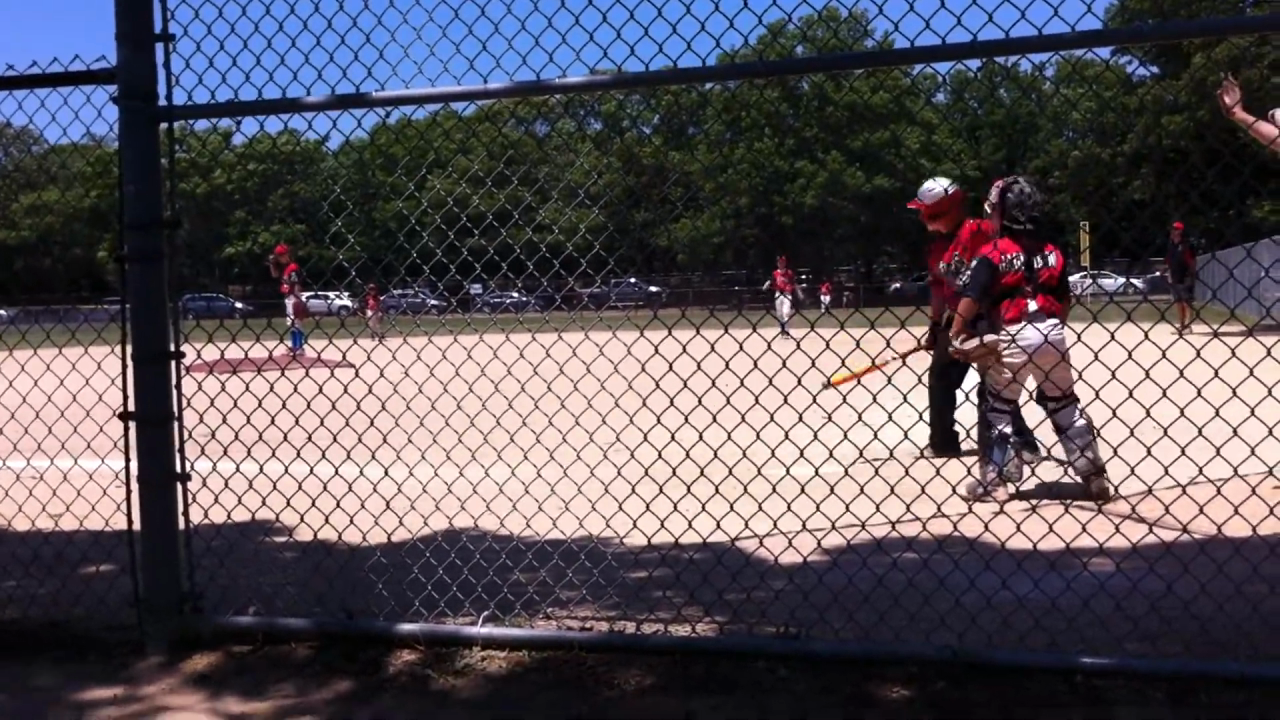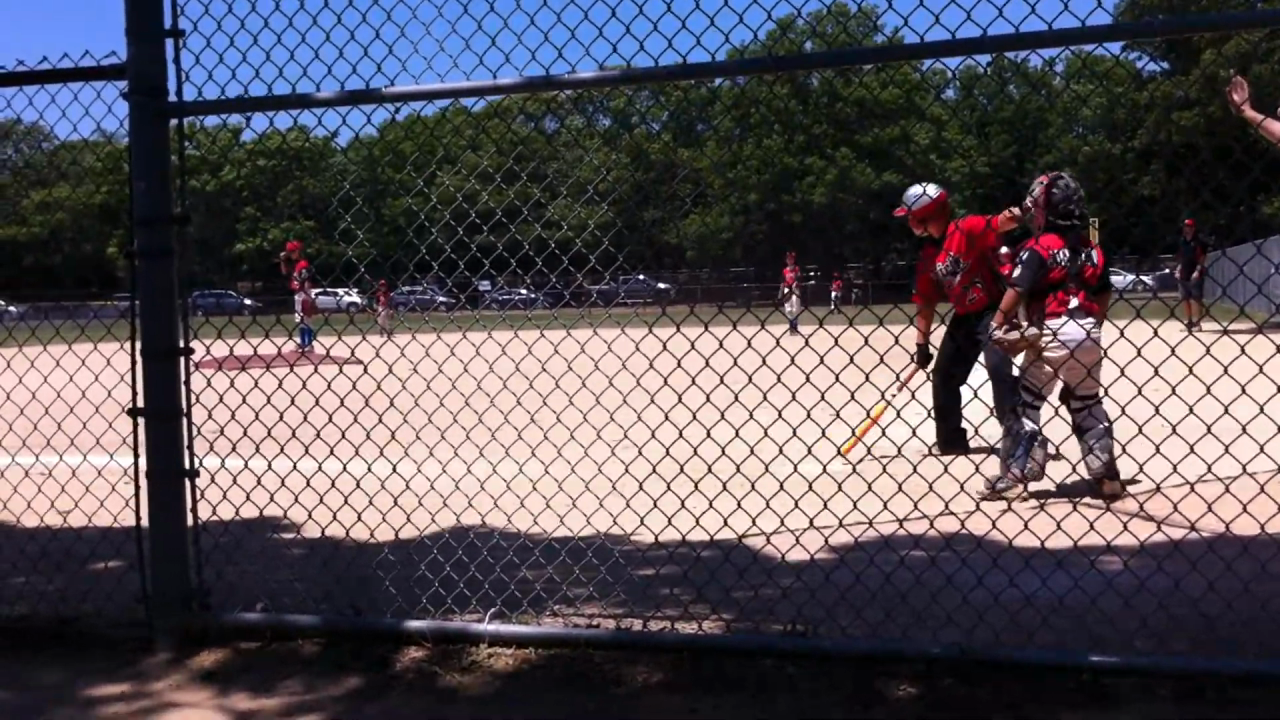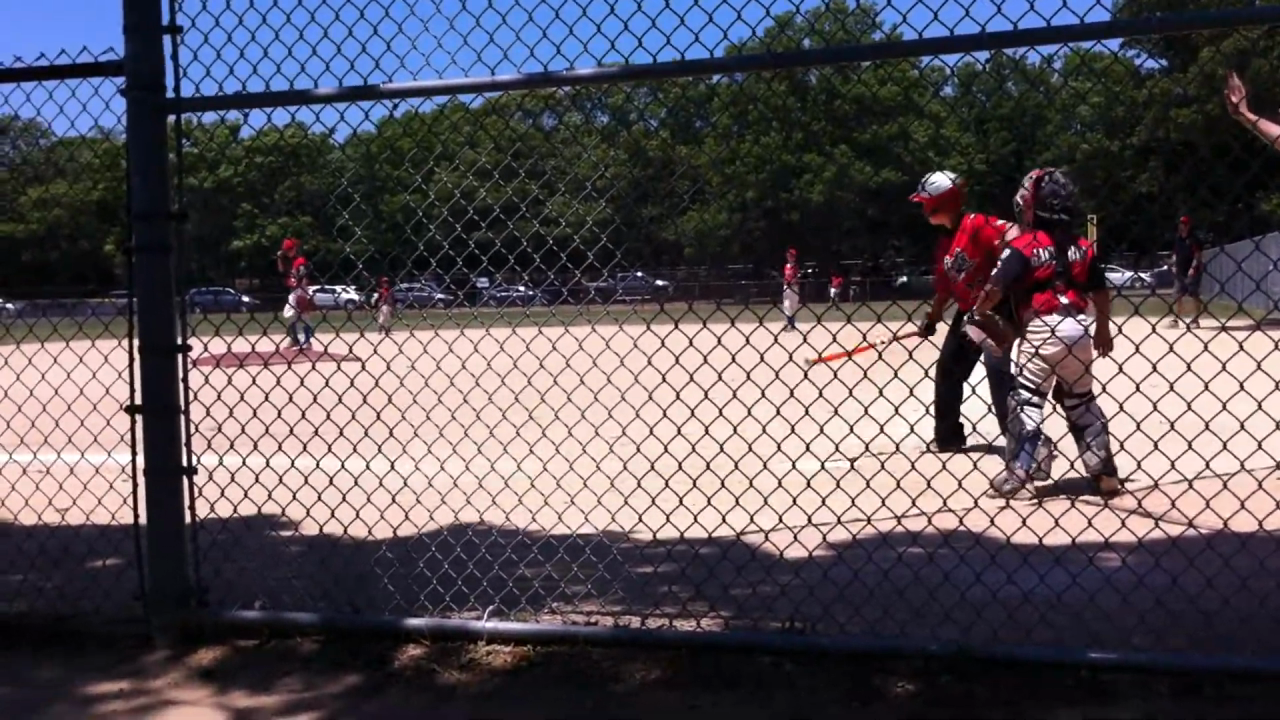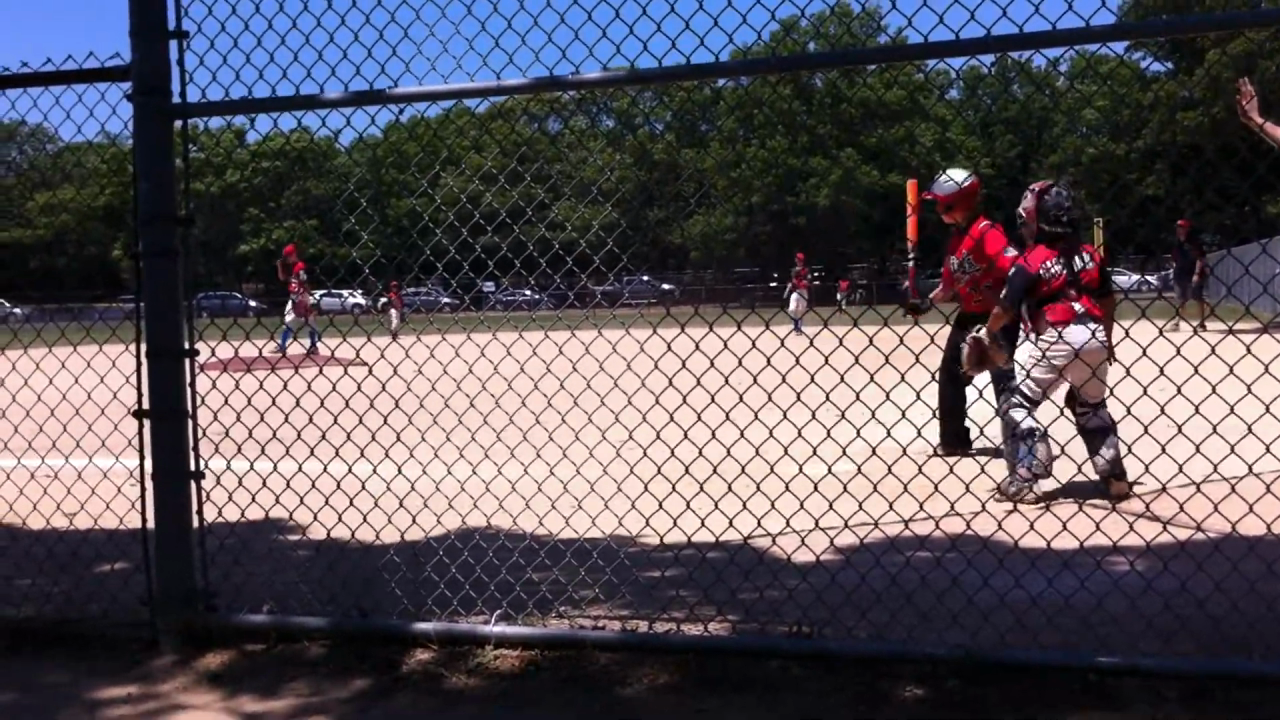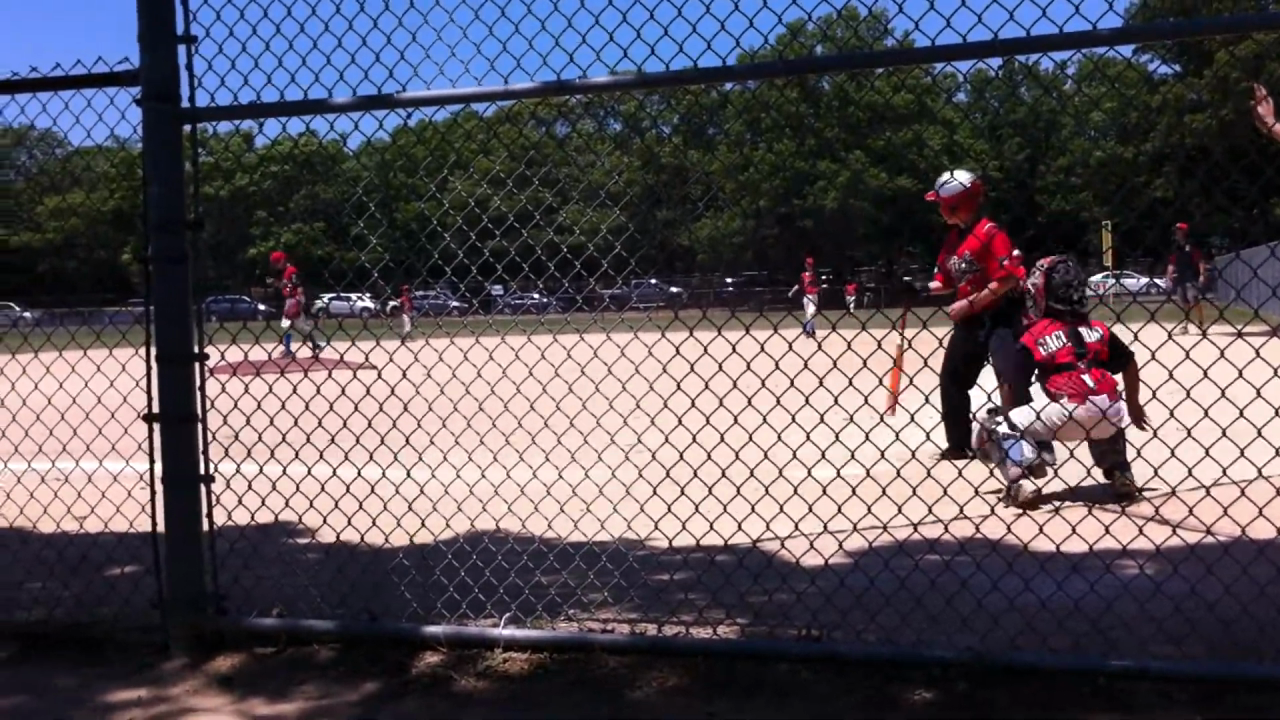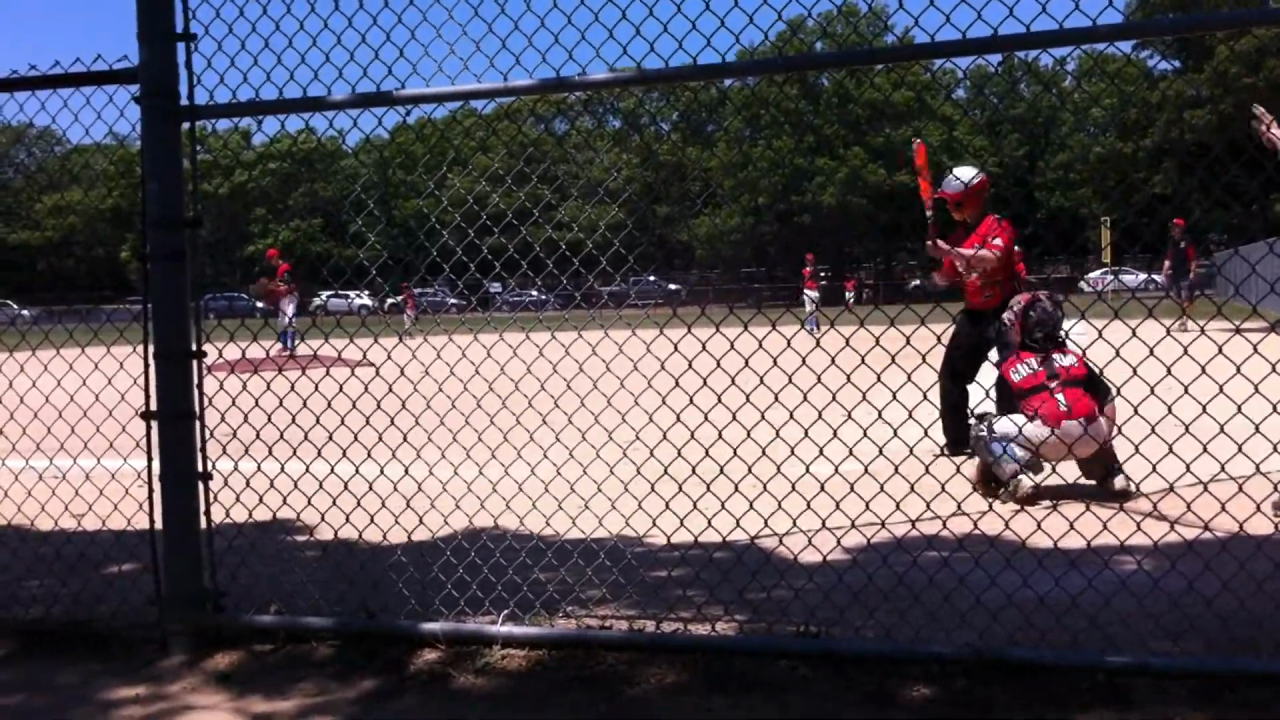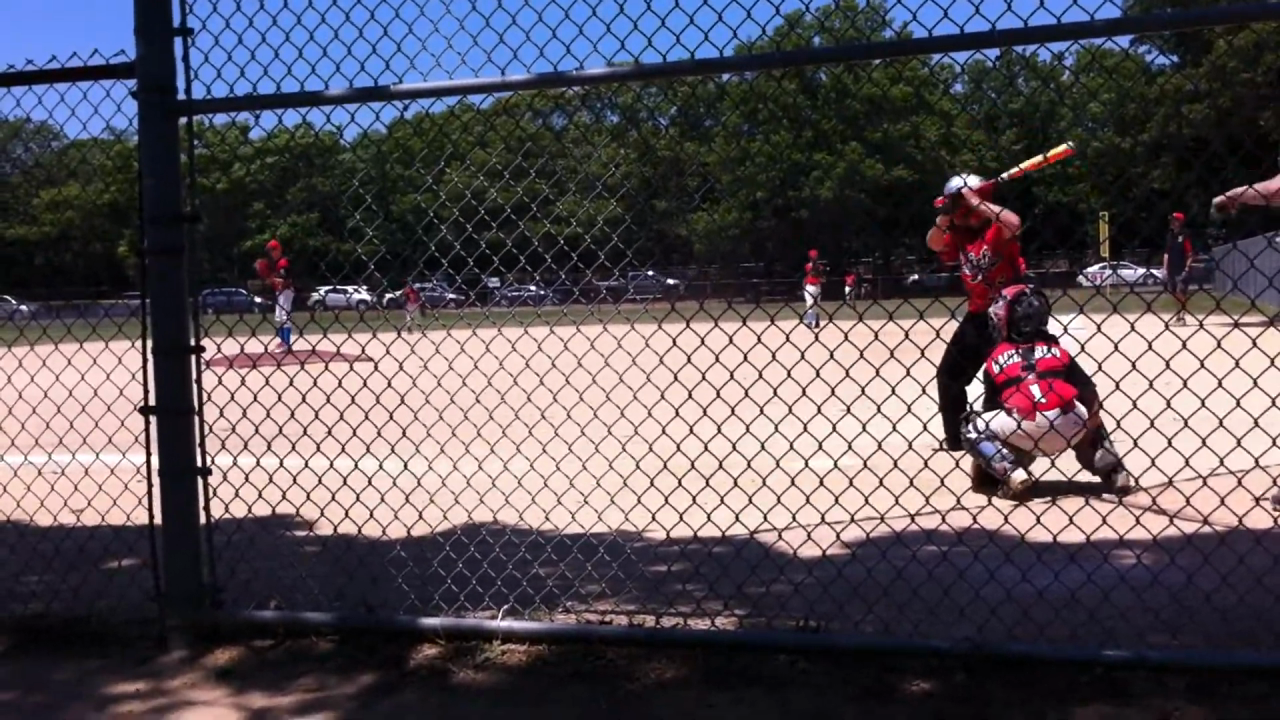
dt=0.3s
person 1, frame 1
left shoulder: (992, 253)
right shoulder: (1052, 253)
left elbow: (971, 299)
right elbow: (1064, 300)
left wrist: (956, 334)
left hip: (1012, 339)
right hip: (1052, 335)
left knee: (998, 410)
right knee: (1066, 407)
left ankle: (993, 481)
right ankle: (1094, 477)
person 1, frame 2
left shoulder: (1038, 248)
right shoulder: (1092, 249)
left elbow: (1018, 290)
right elbow: (1103, 295)
left wrist: (998, 324)
left hip: (1050, 335)
right hip: (1086, 333)
left knee: (1026, 405)
right knee: (1088, 405)
left ankle: (1012, 478)
right ankle: (1107, 477)
person 1, frame 3
left shoulder: (1024, 246)
right shoulder: (1083, 246)
left elbow: (996, 287)
right elbow: (1100, 292)
left wrist: (978, 311)
right wrist: (1103, 328)
left hip: (1041, 332)
right hip: (1079, 329)
left knee: (1026, 403)
right knee: (1082, 402)
left ankle: (1019, 475)
right ankle: (1105, 474)
person 1, frame 4
left shoulder: (1030, 261)
right shoulder: (1090, 254)
left elbow: (1007, 308)
right elbow: (1108, 300)
left wrist: (989, 332)
right wrist: (1106, 338)
left hip: (1054, 340)
right hip: (1093, 337)
left knee: (1018, 405)
right knee: (1092, 408)
left ankle: (1023, 480)
right ankle: (1114, 477)
person 1, frame 5
left shoulder: (1034, 336)
right shoulder: (1098, 329)
left elbow: (1016, 385)
right elbow: (1130, 364)
left wrist: (990, 428)
right wrist: (1133, 404)
left hip: (1071, 411)
right hip: (1109, 409)
left knee: (998, 424)
left ankle: (1020, 483)
right ankle: (1121, 476)
person 1, frame 6
left shoulder: (1011, 366)
right shoulder: (1074, 358)
left elbow: (1005, 416)
right elbow: (1107, 400)
left wrist: (988, 460)
right wrist: (1104, 440)
left hip: (1050, 436)
right hip: (1090, 435)
left knee: (983, 430)
left ankle: (1017, 479)
right ankle: (1113, 477)
person 1, frame 7
left shoulder: (995, 359)
right shoulder: (1058, 351)
left elbow: (991, 409)
right elbow: (1091, 396)
right wrist: (1087, 439)
left hip: (1027, 427)
right hip: (1072, 425)
left knee: (973, 431)
right knee: (1091, 419)
left ankle: (1012, 474)
right ankle: (1114, 474)
person 2, frame 1
left shoulder: (973, 230)
right shoulder: (934, 247)
right wrist: (935, 326)
right knee: (939, 377)
left ankle: (1022, 443)
right ankle: (944, 443)
person 2, frame 2
left shoulder: (967, 229)
right shoulder: (927, 255)
left elbow: (1004, 222)
right elbow: (926, 303)
left wrist: (1016, 215)
right wrist: (922, 343)
left hip: (993, 311)
right hip: (963, 318)
left knee: (999, 369)
right knee: (944, 377)
right ankle: (951, 440)
person 2, frame 3
left shoulder: (977, 225)
right shoulder: (944, 241)
left elbow: (1012, 234)
right wrist: (933, 316)
right hip: (967, 313)
left knee: (997, 369)
right knee: (946, 372)
right ankle: (948, 437)
person 2, frame 4
left shoulder: (987, 231)
right shoulder: (955, 237)
left elbow: (1014, 269)
right wrist: (929, 302)
right hip: (968, 317)
left knee: (1001, 374)
right knee: (949, 376)
right ankle: (954, 440)
person 2, frame 5
left shoulder: (991, 233)
right shoulder: (952, 238)
left elbow: (1005, 280)
right elbow: (944, 280)
left wrist: (969, 302)
right wrist: (927, 289)
left hip: (999, 317)
right hip: (968, 321)
left knee: (1010, 379)
right knee: (952, 380)
right ankle: (961, 444)
person 2, frame 6
left shoulder: (997, 225)
right shoulder: (958, 234)
left elbow: (991, 261)
right elbow: (944, 278)
left wrist: (948, 251)
right wrist: (938, 257)
left hip: (1004, 313)
right hip: (973, 315)
right knee: (951, 376)
right ankle: (959, 440)
person 2, frame 7
left shoulder: (1001, 229)
right shoulder: (961, 235)
left elbow: (1014, 223)
right elbow: (933, 242)
left wrist: (975, 201)
right wrist: (947, 211)
right hip: (977, 316)
right knee: (948, 374)
right ankle: (957, 435)
